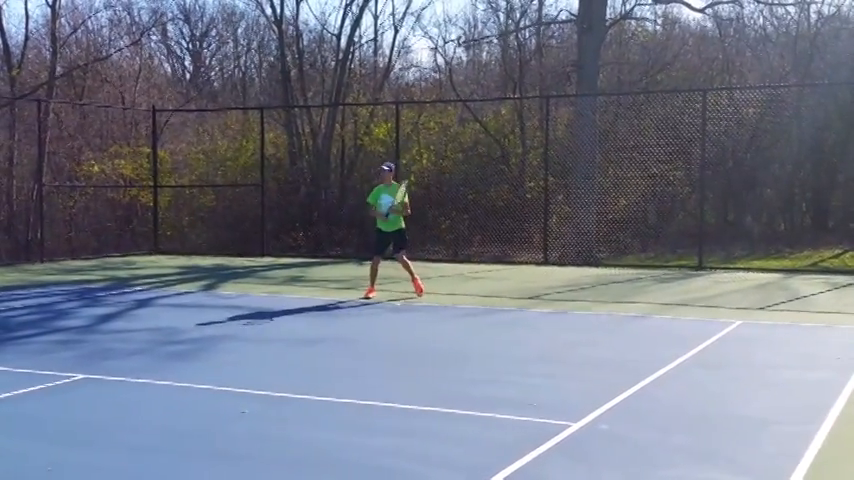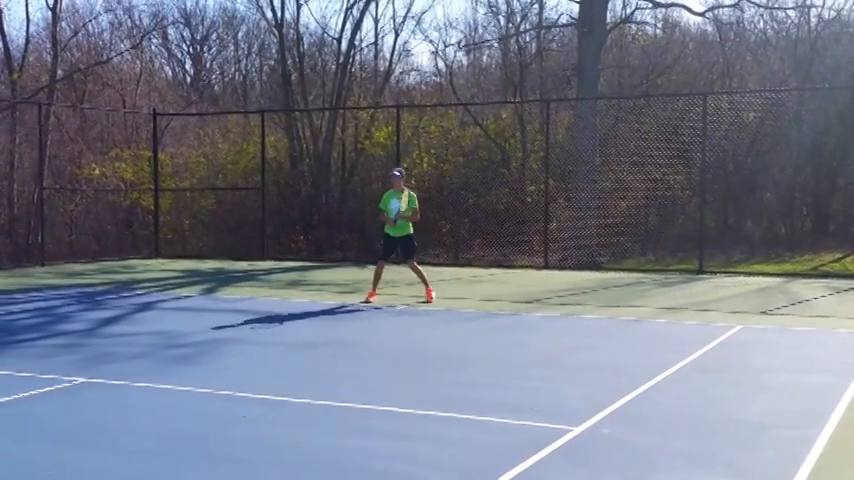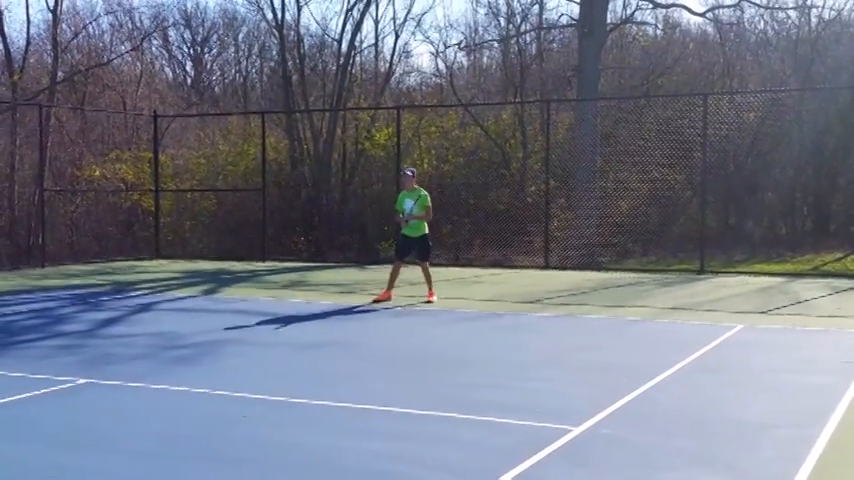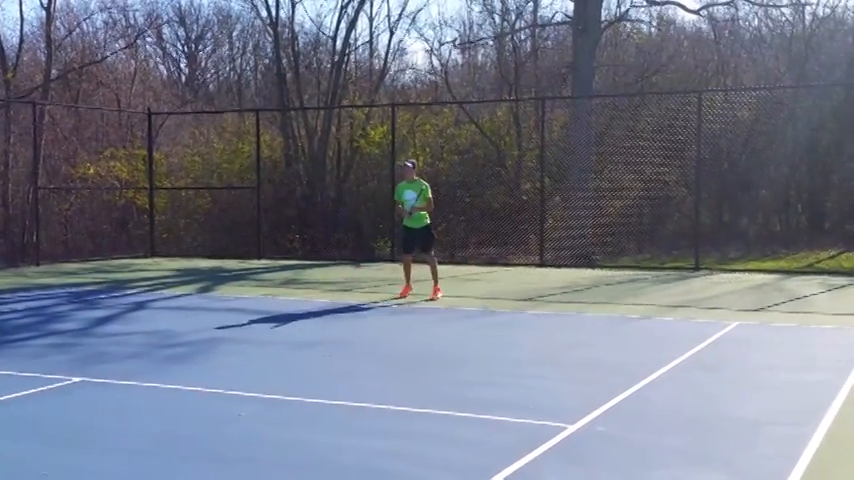
dt=0.2s
person 1, frame 1
left shoulder: (400, 190)
right shoulder: (377, 190)
left elbow: (407, 212)
right elbow: (371, 210)
left wrist: (397, 211)
right wrist: (379, 215)
left hip: (398, 229)
right hip: (382, 230)
left knee: (400, 257)
right knee: (376, 259)
left ankle: (415, 279)
right ankle: (371, 288)
person 1, frame 2
left shoulder: (410, 196)
right shoulder: (387, 195)
left elbow: (416, 217)
right elbow: (382, 215)
left wrist: (403, 217)
right wrist: (387, 220)
left hip: (405, 234)
right hip: (390, 235)
left knee: (411, 264)
right knee: (380, 264)
left ankle: (429, 289)
right ankle: (373, 292)
person 1, frame 3
left shoulder: (423, 195)
right shoulder: (402, 195)
left elbow: (429, 216)
right elbow: (399, 214)
left wrist: (414, 217)
right wrist: (402, 220)
left hip: (421, 235)
right hip: (406, 235)
left knee: (424, 264)
right knee: (397, 263)
left ankle: (431, 292)
right ankle: (388, 292)
person 1, frame 4
left shoulder: (423, 186)
right shoulder: (400, 187)
left elbow: (430, 207)
right elbow: (398, 206)
left wrist: (417, 209)
right wrist: (402, 212)
left hip: (423, 225)
right hip: (408, 226)
left knee: (430, 256)
right knee: (406, 257)
left ankle: (436, 288)
right ankle: (408, 286)
